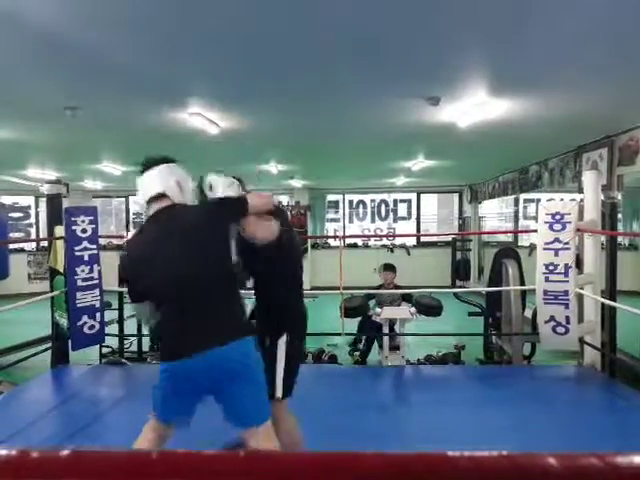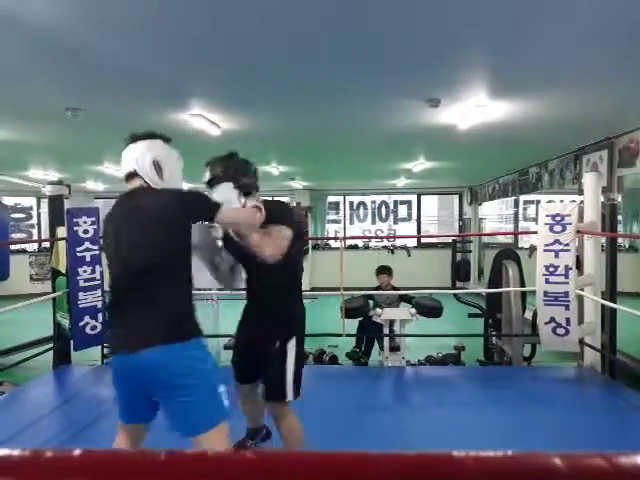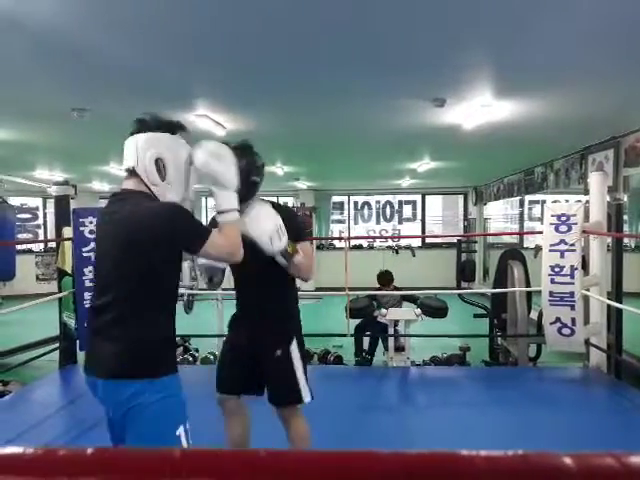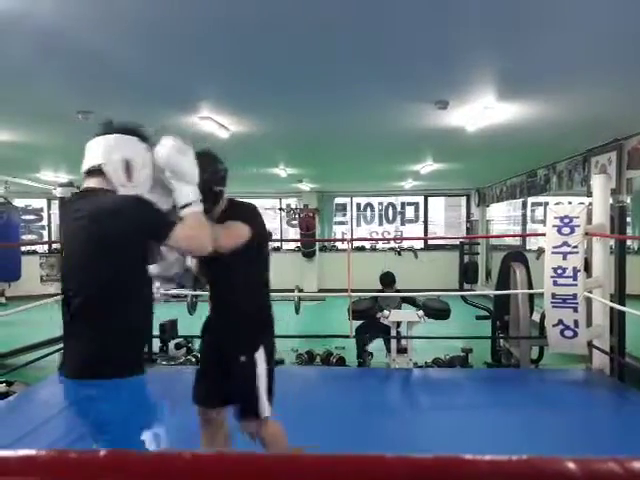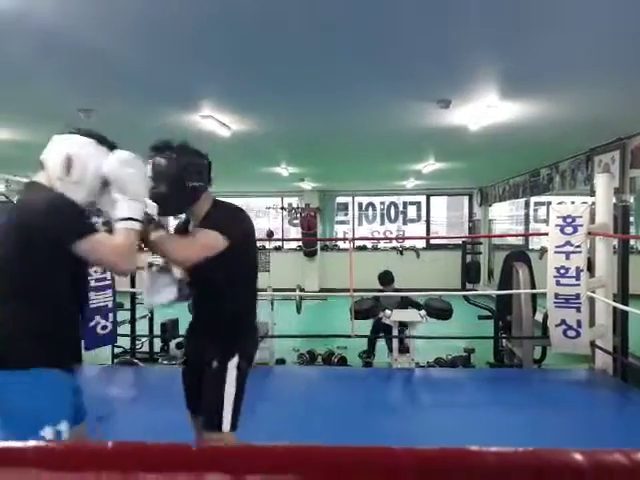
dt=0.3s
person 1, frame 1
left shoulder: (133, 251)
right shoulder: (208, 213)
left elbow: (149, 306)
right elbow: (266, 201)
left hip: (178, 357)
right hip: (232, 346)
left knee: (156, 431)
right knee: (261, 439)
person 1, frame 2
left shoulder: (112, 221)
right shoulder: (175, 201)
right elbow: (252, 219)
right wrist: (229, 204)
left hip: (124, 351)
right hip: (176, 346)
left knee: (129, 435)
right knee: (214, 444)
person 1, frame 3
left shoulder: (114, 211)
right shoulder: (162, 216)
right elbow: (232, 251)
right wrist: (225, 189)
left hip: (101, 365)
right hip: (142, 372)
person 1, frame 4
left shoulder: (75, 210)
right shoulder: (128, 210)
right elbow: (201, 243)
right wrist: (186, 185)
left hip: (82, 368)
right hip: (110, 372)
left knee: (117, 443)
person 1, frame 5
left shoulder: (39, 209)
right shoulder: (50, 208)
right elbow: (122, 260)
right wrist: (130, 200)
left hip: (47, 363)
right hip: (26, 371)
left knee: (74, 444)
person 2, frame 1
left shoulder: (273, 215)
right shoulder: (246, 227)
right elbow: (242, 275)
left hip: (285, 319)
right hip: (266, 315)
left knee: (274, 401)
person 2, frame 2
left shoulder: (280, 213)
right shoulder: (236, 227)
left elbow: (269, 253)
left hip: (284, 319)
right hip: (255, 314)
left knee: (279, 404)
right knee: (244, 383)
right ankle: (256, 432)
person 2, frame 3
left shoulder: (282, 216)
right shoulder: (224, 220)
left elbow: (306, 271)
left wrist: (280, 246)
left hip: (280, 325)
right hip: (244, 323)
left knee: (289, 409)
right knee: (228, 400)
person 2, frame 4
left shoulder: (245, 214)
left elbow: (222, 243)
left hip: (251, 329)
right hip: (218, 326)
left knee: (255, 421)
right knee: (209, 413)
person 2, frame 5
left shoulder: (231, 217)
right shoulder: (185, 225)
left elbow: (185, 254)
left hip: (233, 338)
right hip: (201, 333)
left knee: (217, 433)
right knee: (200, 421)
